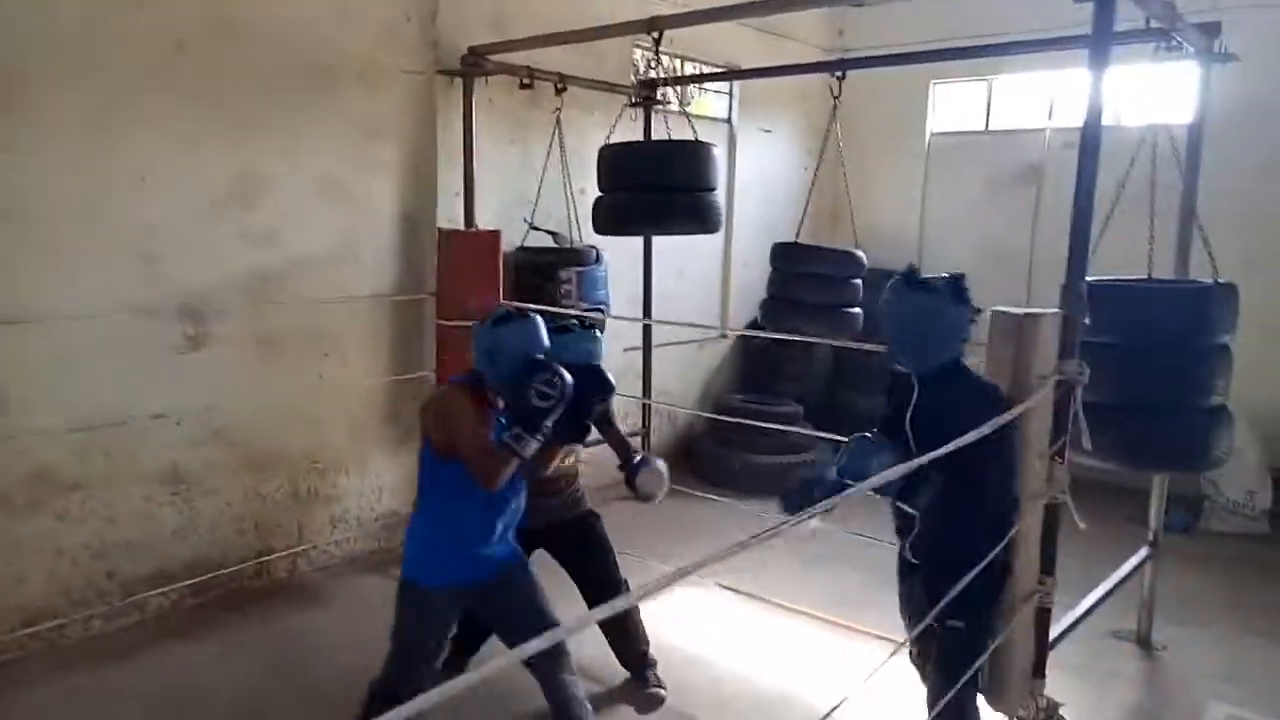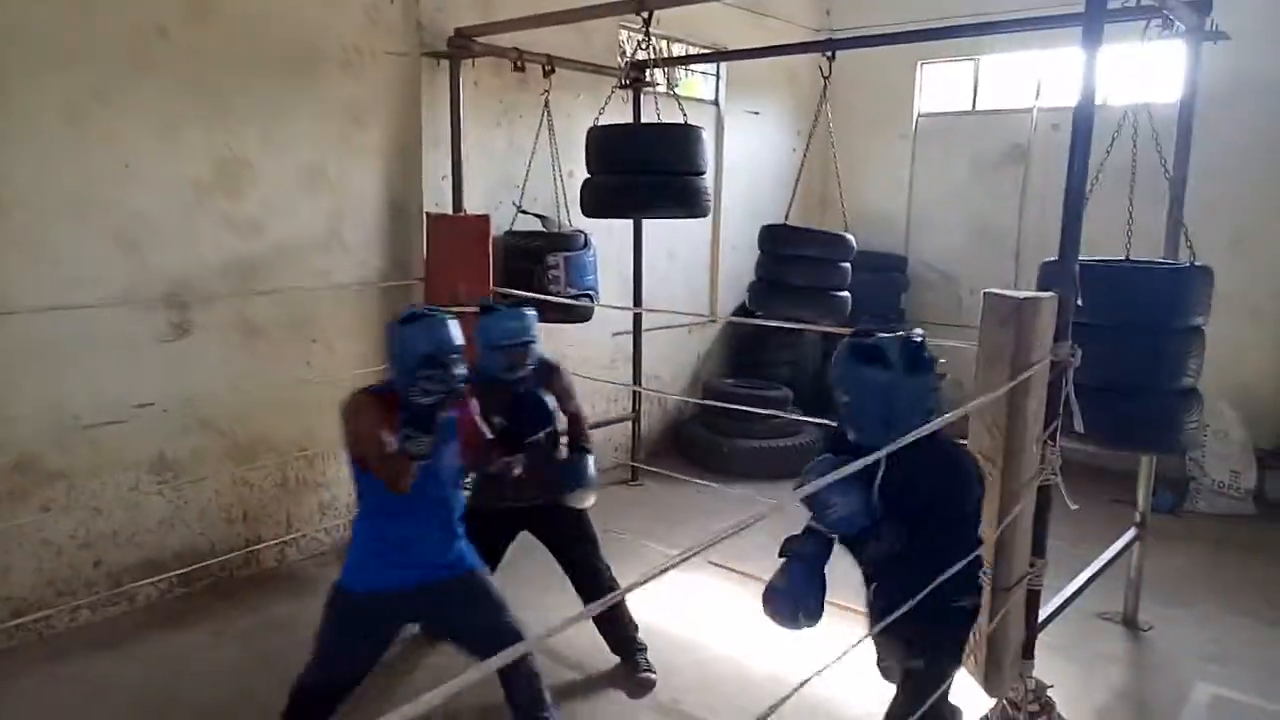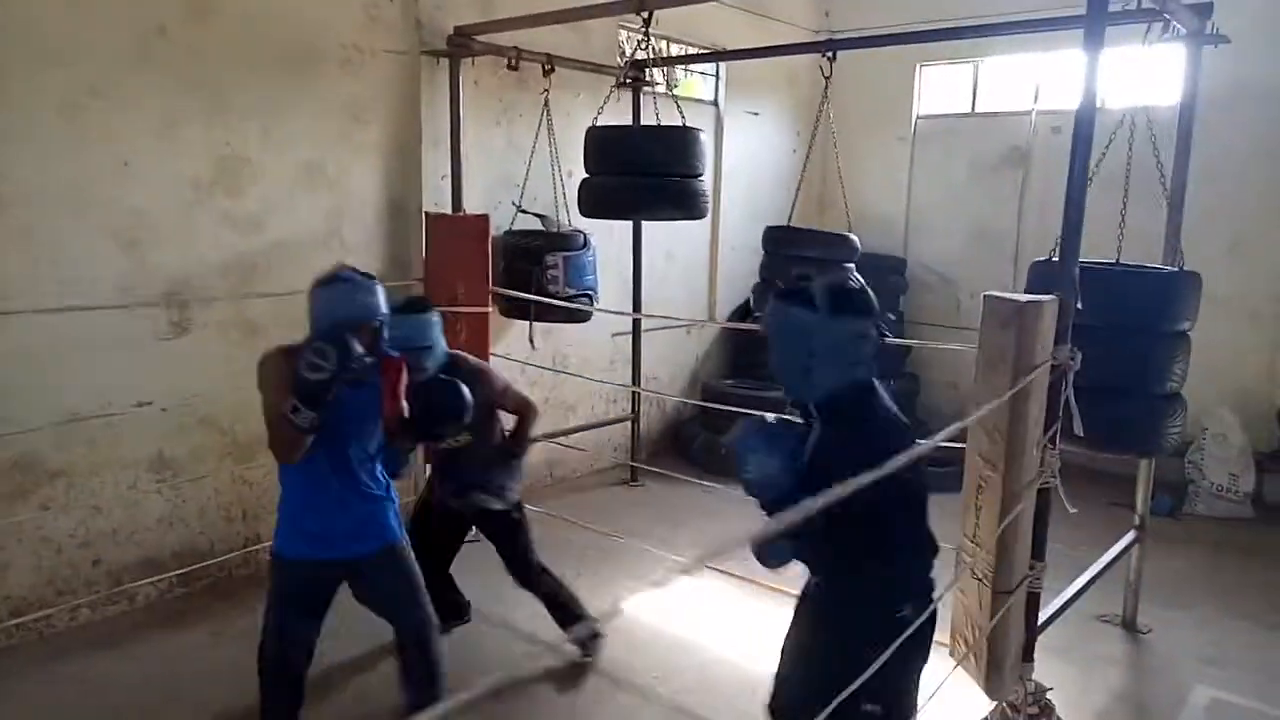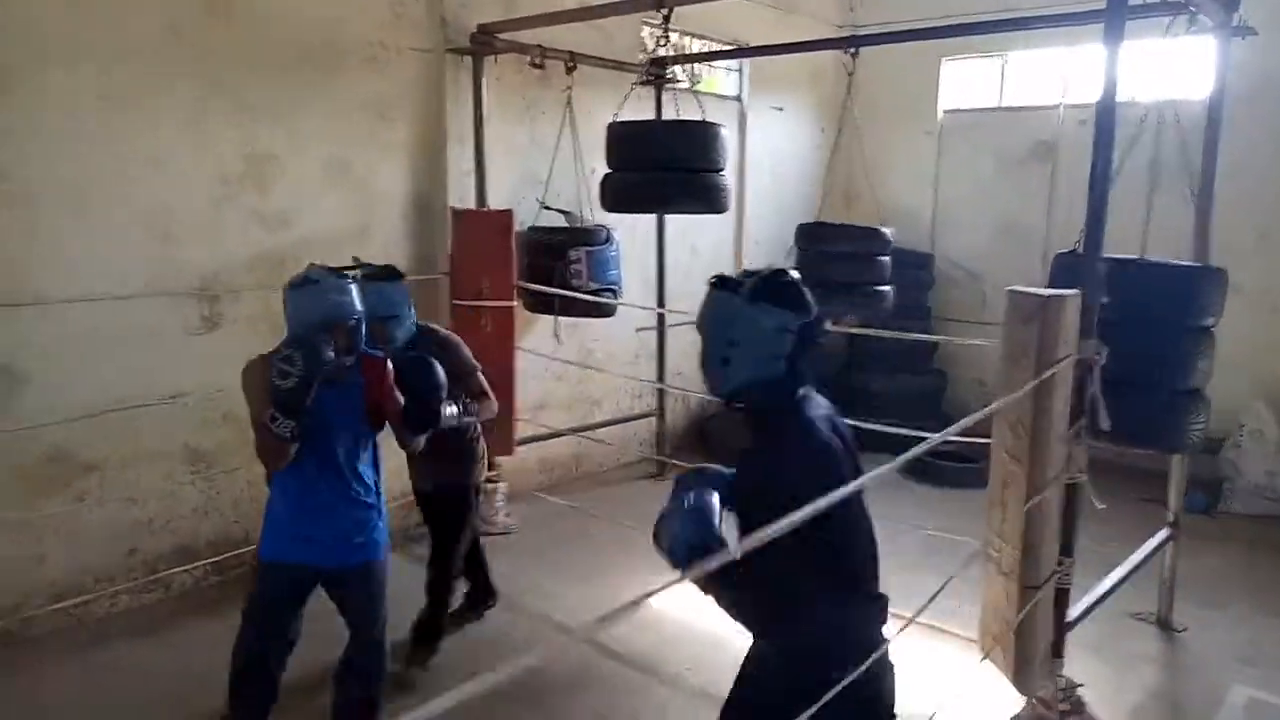
dt=0.2s
person 1, frame 1
left shoulder: (980, 403)
right shoulder: (909, 384)
left elbow: (977, 501)
right elbow: (877, 450)
left wrist: (907, 486)
right wrist: (828, 482)
left hip: (967, 564)
right hip: (919, 555)
right knee: (929, 660)
person 1, frame 2
left shoulder: (950, 470)
right shoulder: (855, 441)
left elbow: (939, 575)
right elbow: (833, 501)
left wrist: (869, 534)
right wrist: (804, 558)
left hip: (939, 608)
right hip: (889, 594)
right knee: (907, 685)
person 1, frame 3
left shoulder: (878, 436)
right shoulder: (830, 407)
left elbow: (858, 565)
left wrist: (783, 501)
right wrist: (786, 497)
left hip: (882, 615)
right hip: (835, 595)
person 1, frame 4
left shoulder: (784, 449)
right shoulder: (810, 413)
left elbow: (772, 600)
left wrist: (704, 557)
right wrist: (733, 489)
left hip: (821, 654)
person 2, frame 1
left shoulder: (517, 399)
right shoulder: (454, 401)
left elbow: (539, 464)
right elbow: (490, 475)
right wrist: (529, 423)
left hip: (496, 556)
right hip: (437, 564)
left knee: (547, 646)
right knee: (408, 674)
person 2, frame 2
left shoulder: (455, 402)
right shoulder: (368, 405)
right elbow: (397, 480)
right wrist: (422, 420)
left hip: (448, 562)
right hip: (375, 574)
left knee: (510, 649)
right knee: (325, 681)
person 2, frame 3
left shoulder: (389, 369)
right shoulder: (282, 365)
left elbow: (401, 436)
right elbow: (285, 451)
right wrist: (313, 396)
left hip: (374, 530)
right hip: (304, 538)
left knee: (419, 631)
right knee: (285, 650)
person 2, frame 4
left shoulder: (374, 368)
right shoulder: (264, 373)
left elbow: (404, 430)
right elbow: (273, 459)
right wrist: (290, 401)
left hip: (358, 536)
right hip: (289, 537)
left knee: (369, 644)
right knee: (259, 647)
person 3, frame 1
left shoulder: (586, 396)
left elbow: (609, 431)
left wrist: (636, 463)
left hip: (567, 511)
left knee: (609, 589)
left ankle: (642, 666)
right ankle: (462, 650)
person 3, frame 2
left shoulder: (548, 374)
right shoulder: (475, 382)
left elbow: (575, 416)
right elbow: (474, 453)
left wrist: (581, 457)
right wrist: (510, 445)
left hip: (550, 493)
right hip: (496, 495)
left knee: (591, 573)
left ankle: (633, 653)
person 3, frame 3
left shoulder: (472, 374)
left elbow: (527, 409)
left wrist: (508, 463)
left hip: (493, 484)
right hip: (446, 484)
left knee: (524, 568)
right knee: (421, 560)
left ankle: (578, 621)
right ankle: (451, 610)
person 3, frame 4
left shoulder: (444, 347)
right shoulder: (378, 351)
left elbow: (489, 405)
left wrist: (452, 413)
left hip: (459, 468)
right hip: (423, 461)
left knee: (445, 557)
right knee: (451, 538)
left ankle: (427, 636)
right ankle: (481, 595)
